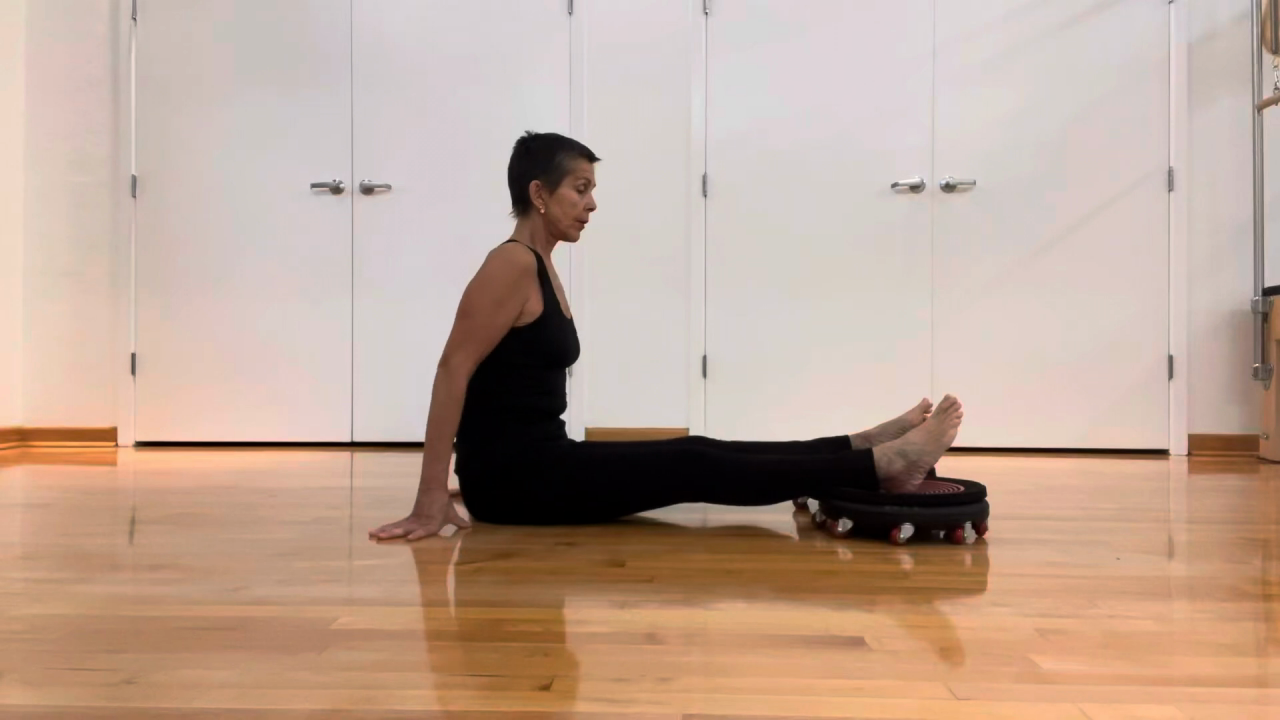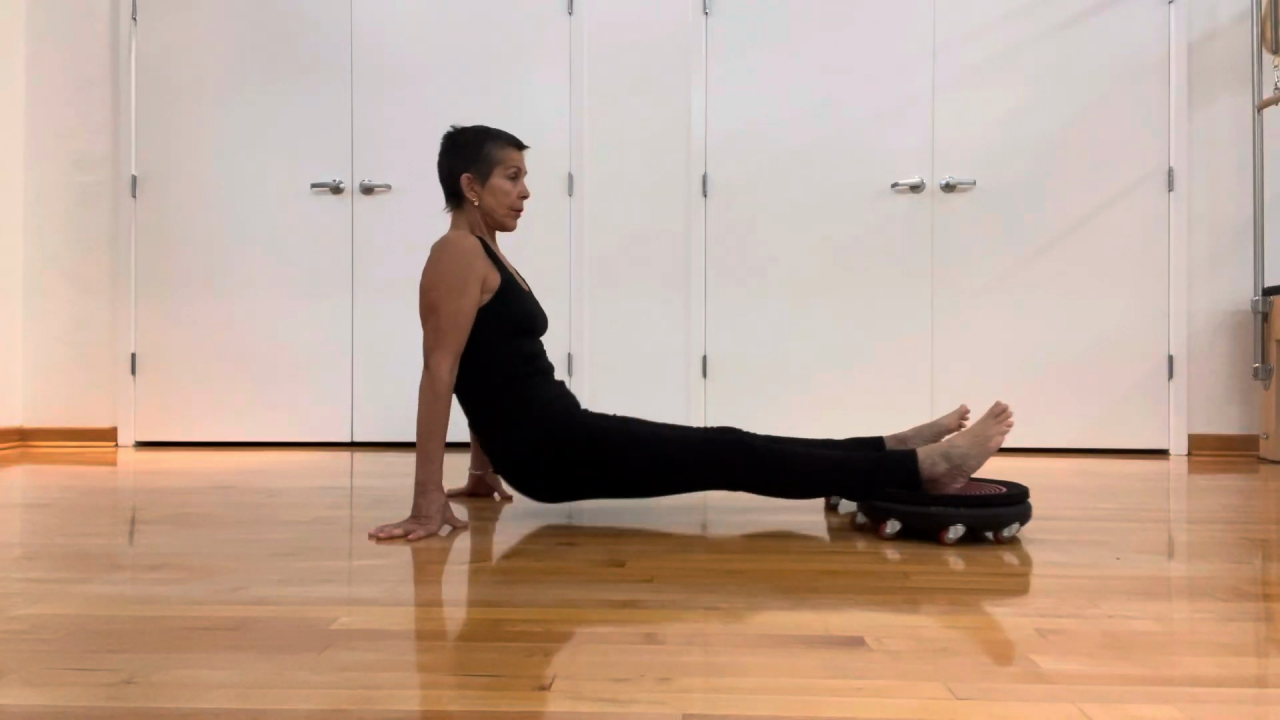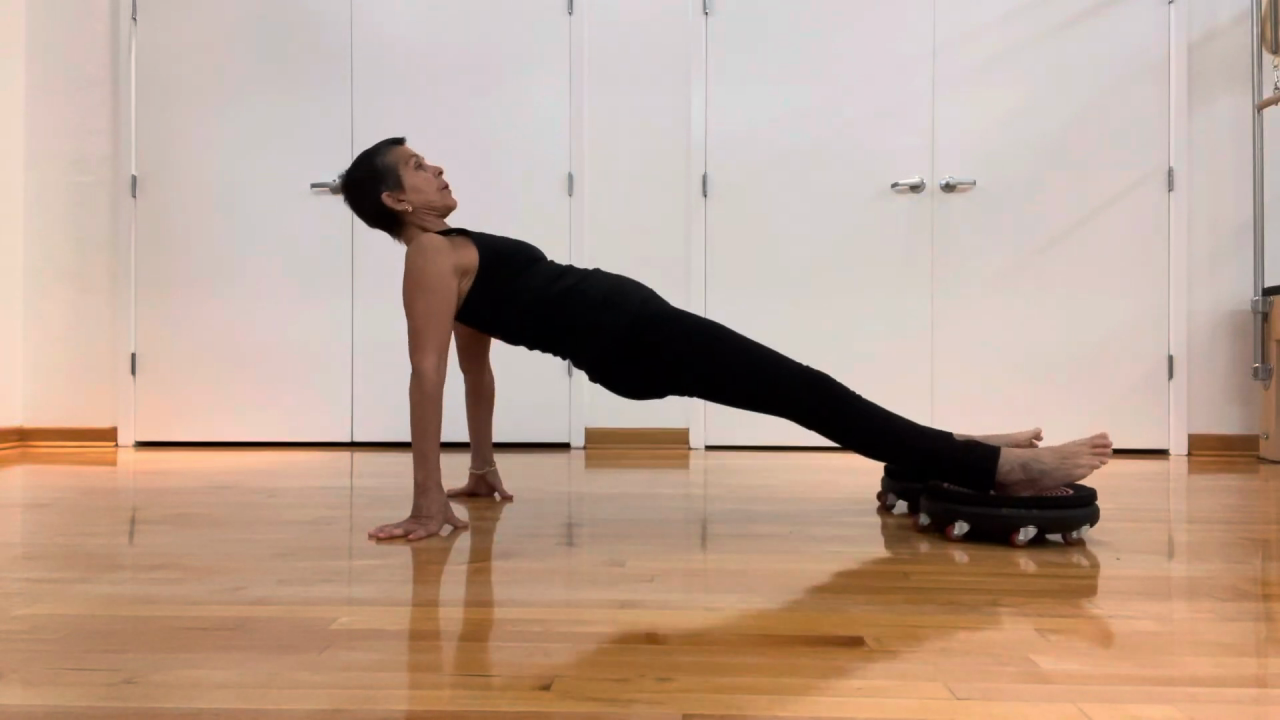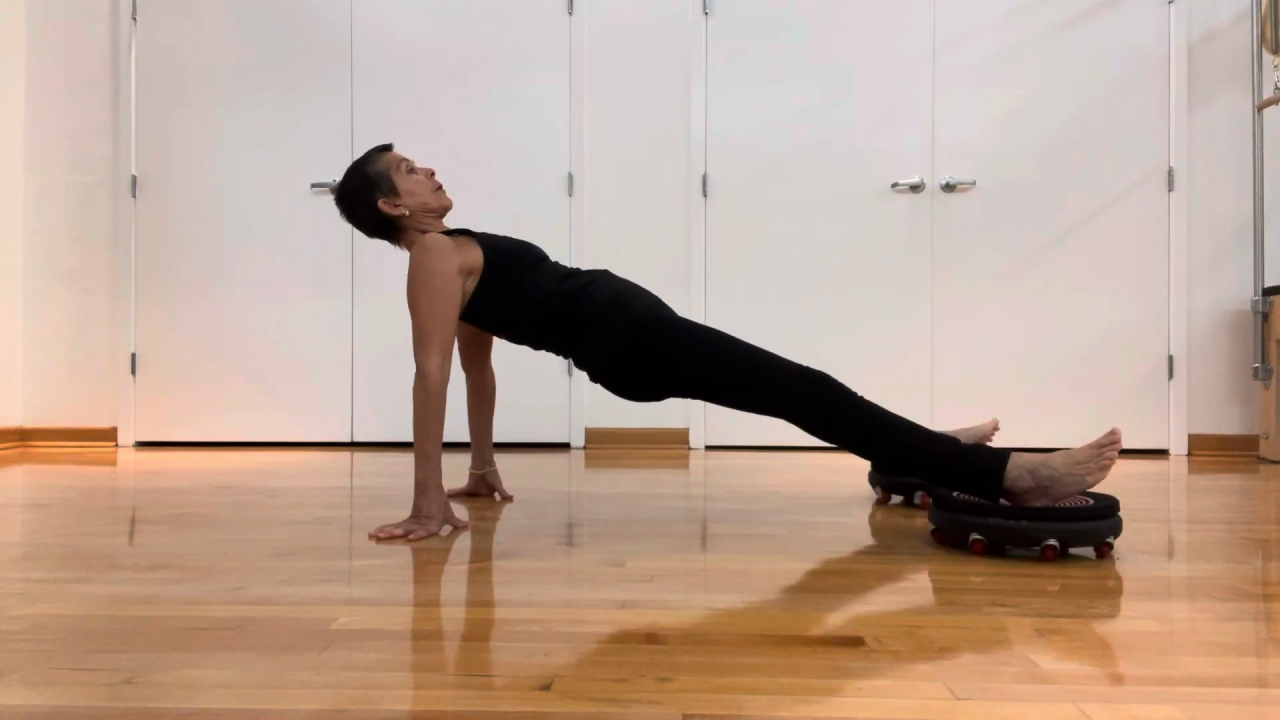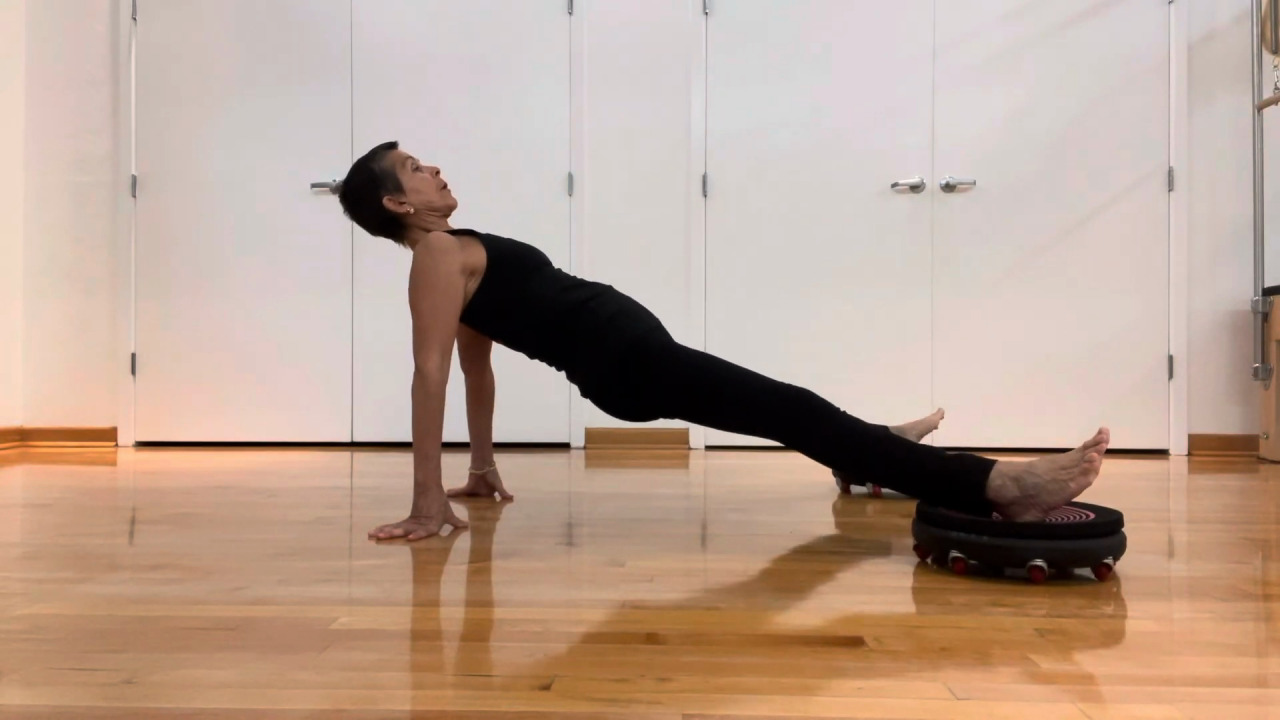
dt=0.7s
person 1, frame 1
left shoulder: (542, 267)
right shoulder: (512, 264)
right elbow: (453, 371)
right wrist: (432, 497)
left hip: (538, 460)
right hip: (507, 477)
left knee: (694, 455)
right knee: (690, 468)
left ankle: (862, 448)
right ankle: (881, 465)
person 1, frame 2
left shoulder: (485, 255)
right shoulder: (457, 255)
right elbow: (439, 372)
left wrist: (485, 467)
right wrist: (428, 501)
left hip: (555, 437)
right hip: (542, 448)
left knee: (727, 448)
right knee: (726, 459)
left ankle: (898, 451)
right ankle: (925, 468)
person 1, frame 3
left shoulder: (456, 252)
right shoulder: (430, 257)
left elbow: (476, 366)
right elbow: (429, 373)
right wrist: (426, 503)
left hip: (636, 322)
right hip: (627, 338)
left knee: (800, 392)
right knee: (804, 396)
left ankle: (968, 454)
right ankle: (1002, 470)
person 1, frame 4
left shoulder: (459, 255)
right shoulder: (433, 256)
left elbow: (477, 363)
right elbow: (433, 373)
right wrist: (428, 502)
left hip: (635, 324)
right hip: (629, 342)
left knee: (799, 391)
right knee: (805, 396)
left ankle: (919, 448)
right ankle: (1012, 475)
person 1, frame 5
left shoulder: (460, 256)
right shoulder: (438, 256)
left elbow: (476, 366)
right elbow: (431, 374)
right wrist: (427, 502)
left hip: (631, 345)
right hip: (624, 361)
left knee: (786, 409)
right knee: (793, 416)
left ankle: (881, 441)
right ankle: (998, 486)
